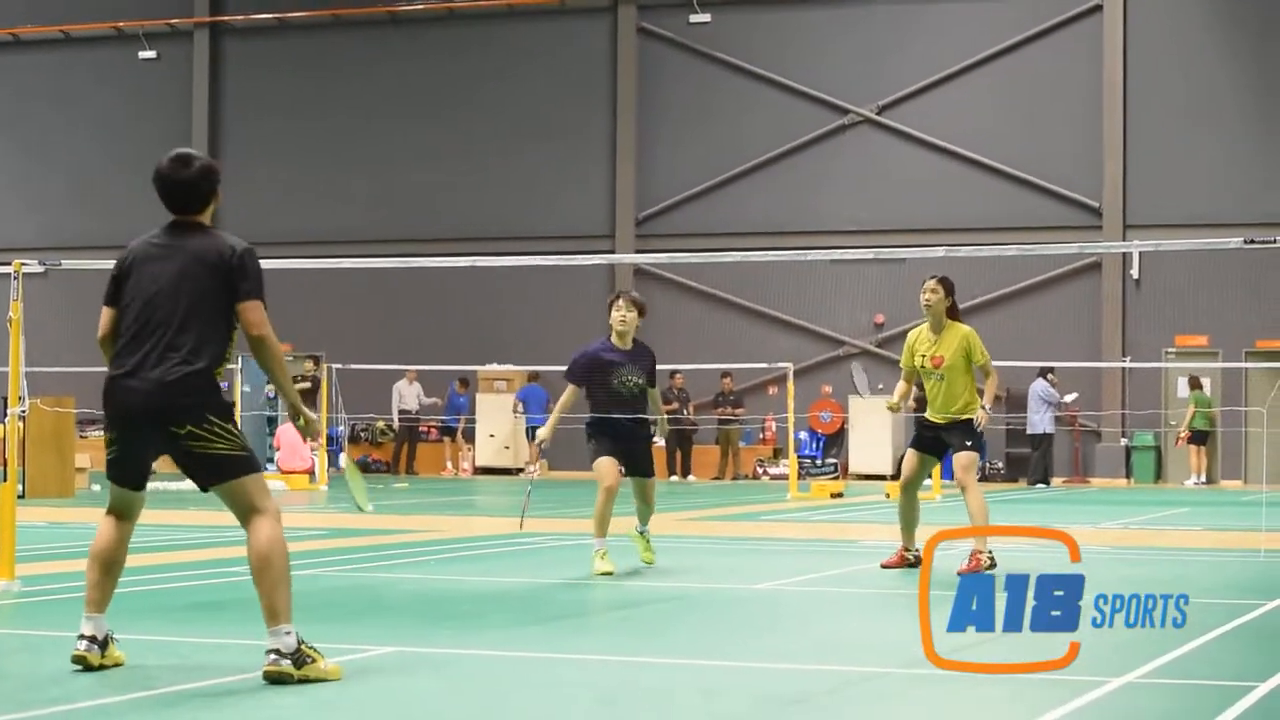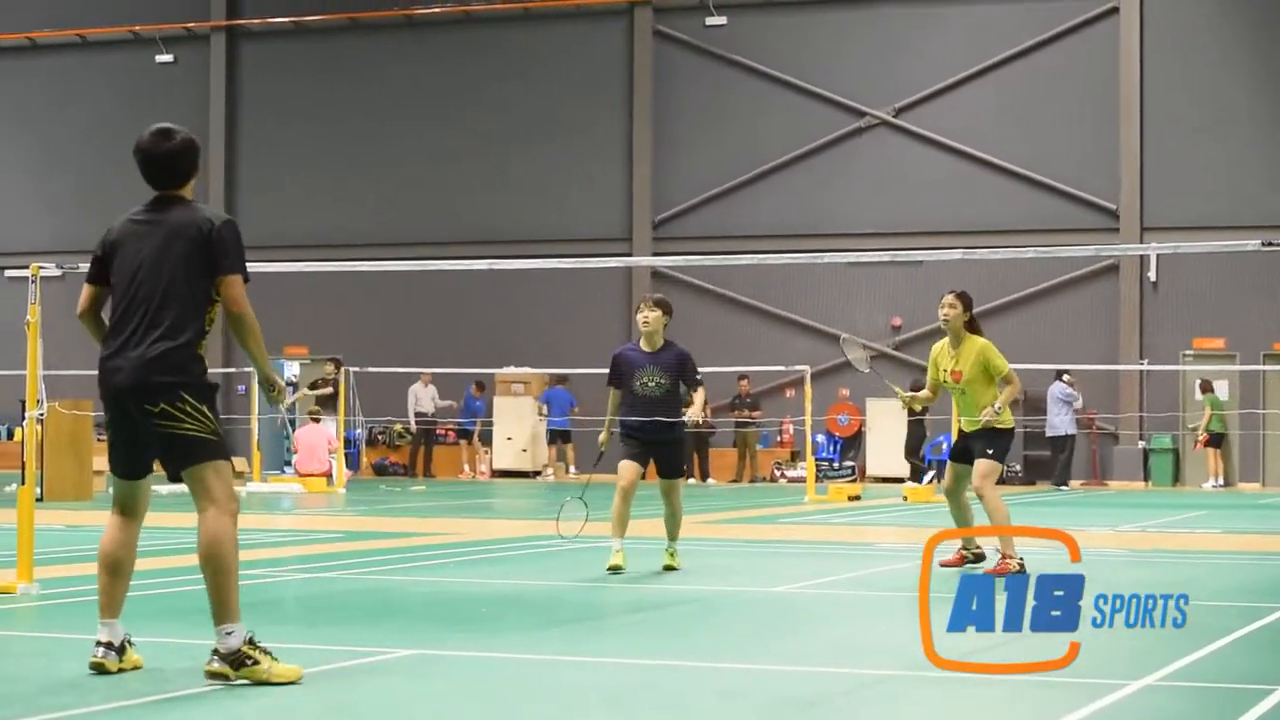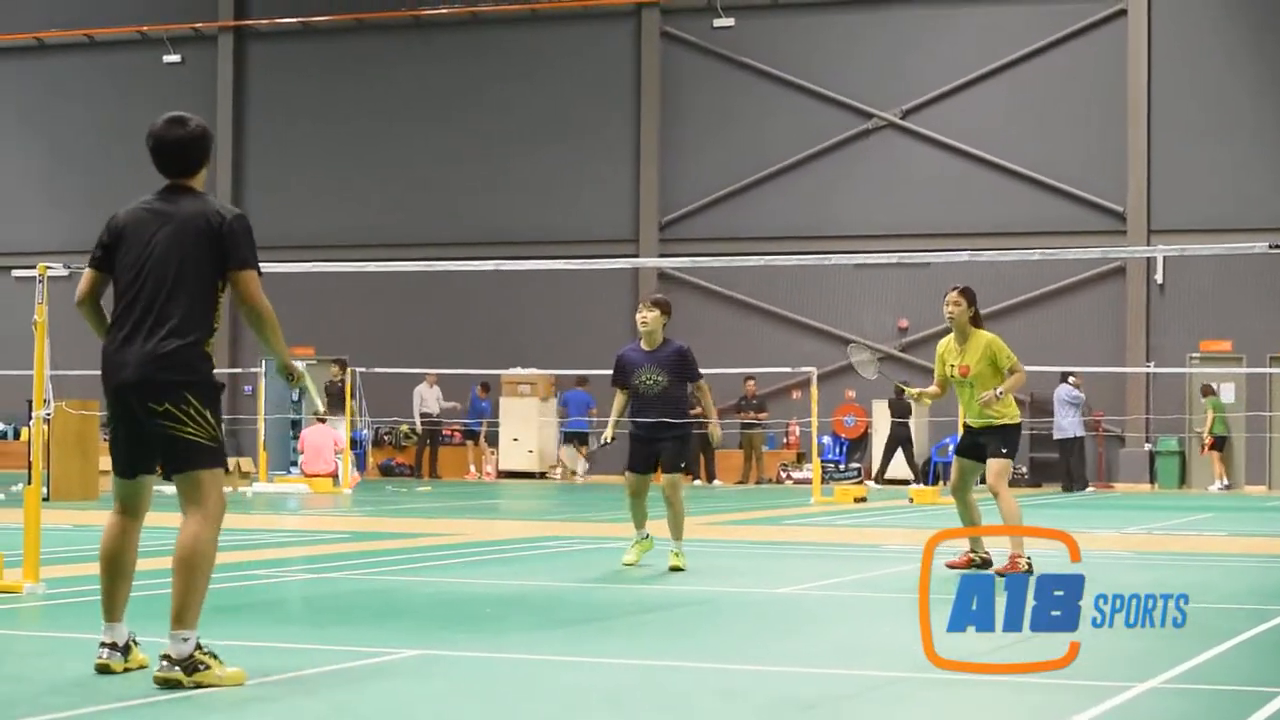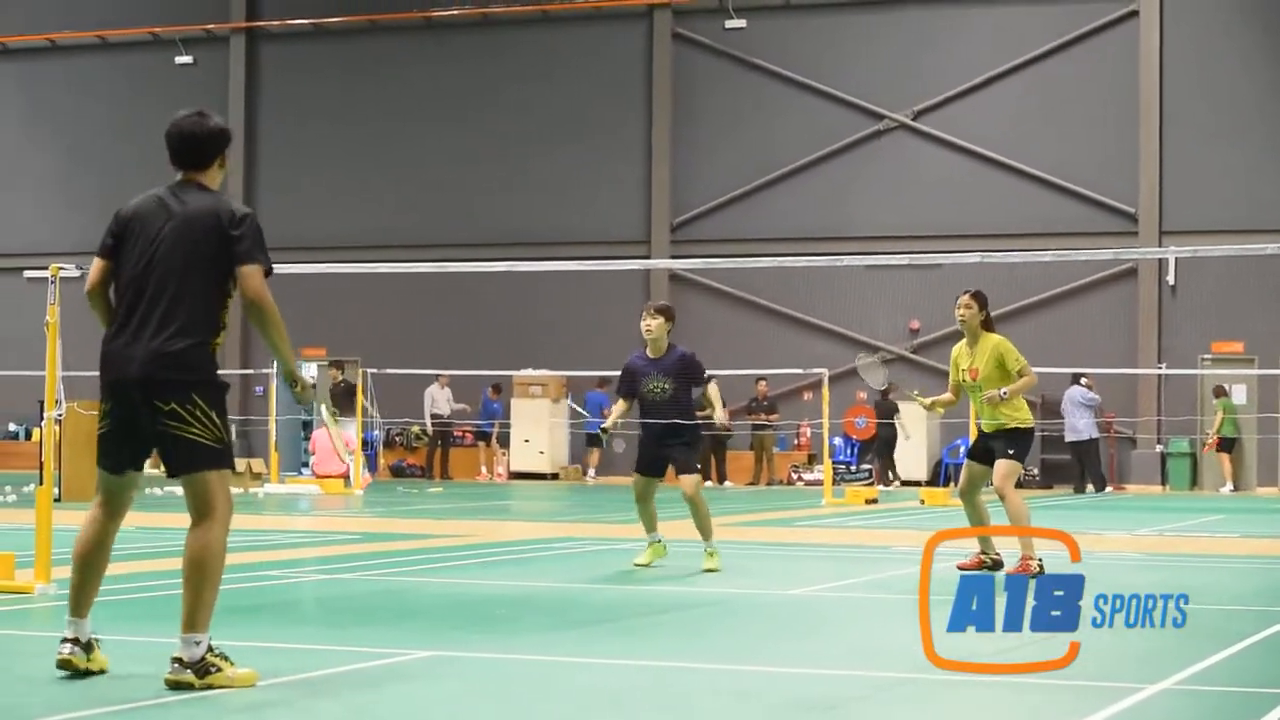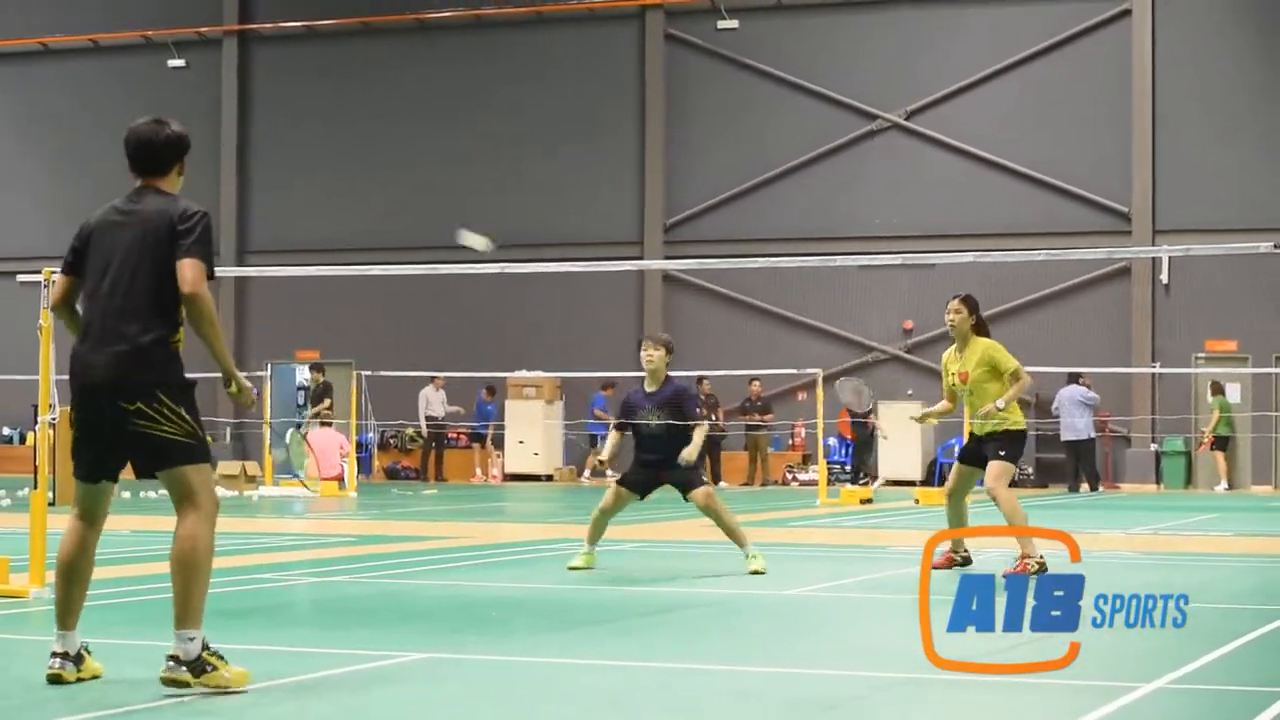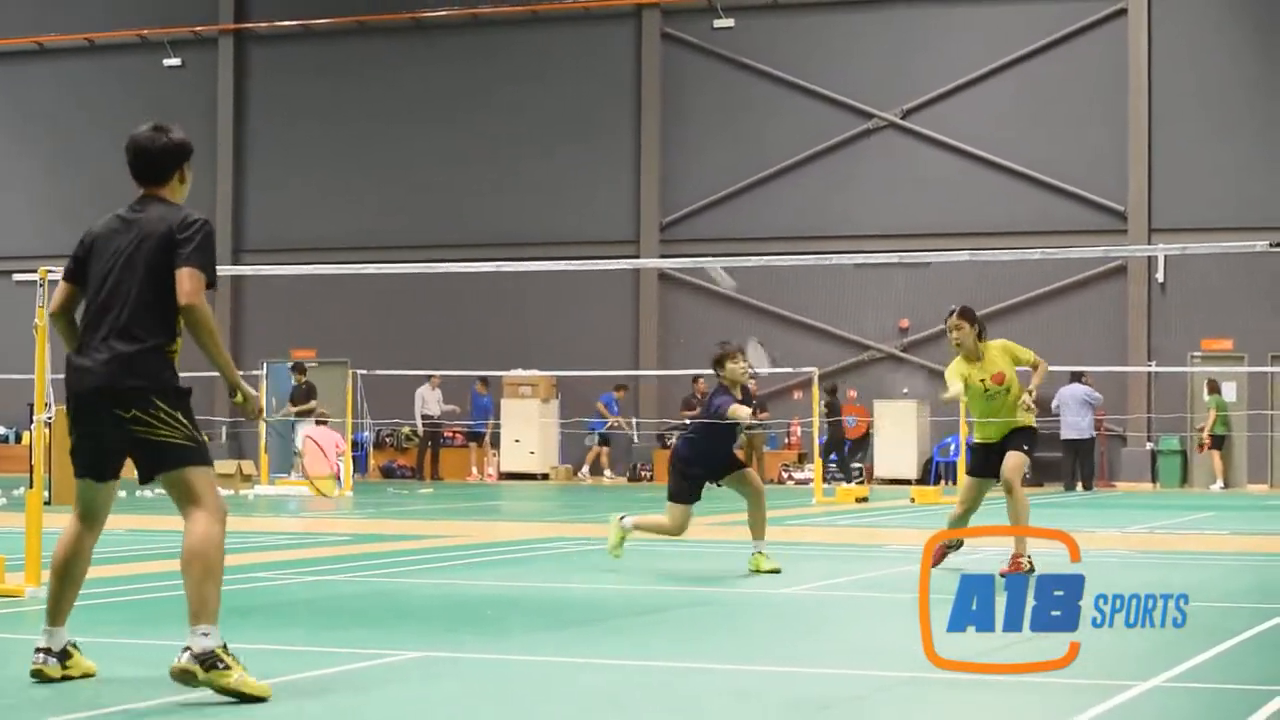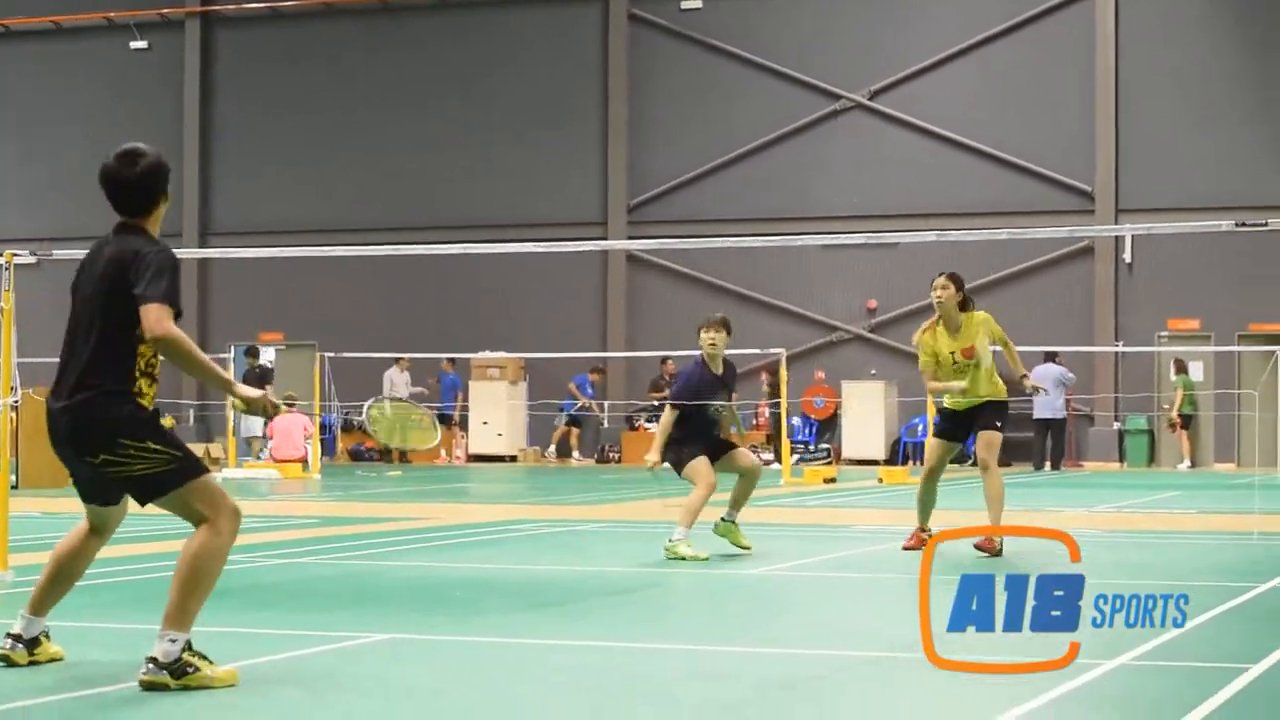
dt=0.3s
person 1, frame 1
left shoulder: (134, 253)
right shoulder: (233, 253)
left elbow: (104, 335)
right elbow: (257, 333)
right wrist: (295, 403)
left hip: (124, 399)
right hip: (188, 400)
left knee: (120, 511)
right knee: (261, 512)
left ankle: (91, 636)
right ankle: (284, 647)
person 1, frame 2
left shoulder: (118, 230)
right shoulder: (213, 226)
left elbow: (86, 310)
right elbow: (235, 306)
right wrist: (266, 369)
left hip: (117, 381)
right hip: (173, 379)
left knee: (127, 507)
right knee: (218, 501)
left ankle: (109, 642)
right ankle: (232, 645)
person 1, frame 3
left shoulder: (124, 218)
right shoulder: (224, 220)
left elbow: (85, 297)
right elbow: (252, 300)
right wrist: (285, 359)
left hip: (121, 376)
right hip: (179, 375)
left knee: (127, 506)
right knee: (203, 507)
left ankle: (114, 642)
right ankle: (181, 653)
person 1, frame 4
left shoulder: (133, 210)
right shoulder: (234, 218)
left elbow: (94, 288)
right elbow: (256, 295)
right wrist: (289, 365)
left hip: (120, 374)
right hip: (183, 377)
left knee: (109, 504)
right knee: (212, 509)
left ankle: (76, 638)
right ankle: (192, 656)
person 1, frame 5
left shoulder: (98, 221)
right shoulder: (187, 216)
left elbow: (60, 301)
right elbow: (192, 290)
right wrist: (230, 370)
left hip: (89, 377)
right hip: (149, 375)
left knee: (87, 513)
right knee: (198, 503)
left ankle: (66, 651)
right ankle: (188, 652)
person 1, frame 6
left shoulder: (101, 229)
right shoulder: (189, 225)
left elbow: (58, 311)
right elbow: (190, 301)
right wrist: (234, 380)
left hip: (86, 386)
right hip: (143, 384)
left knee: (88, 515)
right knee: (205, 507)
left ankle: (53, 647)
right ankle: (203, 648)
person 1, frame 7
left shoulder: (95, 256)
right shoulder: (152, 256)
right elbow: (159, 332)
right wrist: (233, 387)
left hip: (67, 418)
right hip: (113, 421)
left knee: (100, 523)
right knee: (219, 516)
right ankle: (168, 655)
person 2, frame 1
left shoulder: (964, 334)
right shoulder: (914, 337)
left elbow: (991, 374)
right elbow: (906, 379)
left wrist: (984, 407)
right wrist: (896, 399)
left hip: (965, 420)
right hip: (932, 420)
left knee: (965, 479)
right knee: (907, 482)
left ankle: (982, 554)
right ankle: (908, 551)
person 2, frame 2
left shoulder: (982, 347)
right shoulder: (937, 351)
left elbow: (1014, 383)
right elbow: (931, 393)
left wrist: (998, 407)
right wrist: (914, 397)
left hip: (995, 428)
right hip: (968, 428)
left knee: (983, 486)
right knee: (951, 489)
left ankle: (1010, 558)
right ankle: (971, 549)
person 2, frame 3
left shoulder: (989, 342)
right shoulder: (944, 346)
left elbow: (1020, 373)
right elbow: (940, 388)
left wrist: (998, 392)
right wrist: (921, 393)
left hip: (1002, 423)
right hip: (973, 425)
left knee: (996, 485)
right knee: (958, 487)
left ankle: (1020, 558)
right ankle: (978, 552)
person 2, frame 4
left shoulder: (998, 344)
right shoulder: (957, 352)
left elbow: (1030, 378)
right elbow: (954, 394)
left wrist: (1003, 393)
right wrist: (934, 402)
left hip: (1015, 427)
right hip: (989, 429)
left knee: (1002, 487)
right knee: (966, 490)
left ankle: (1031, 560)
right ankle: (988, 554)
person 2, frame 5
left shoulder: (988, 348)
right shoulder: (948, 358)
left elbow: (1024, 379)
right elbow: (950, 402)
left wrist: (999, 404)
right wrist: (929, 413)
left hip: (1007, 430)
right hip: (980, 433)
left knee: (994, 488)
right knee: (952, 492)
left ankle: (1031, 557)
right ankle: (957, 551)
person 2, frame 6
left shoulder: (1002, 347)
right shoulder: (955, 368)
left elbow: (1040, 364)
right elbow: (956, 393)
left wrist: (1030, 392)
right wrist: (952, 395)
left hip: (1020, 428)
right hip: (984, 440)
left knee: (1010, 479)
right knee: (965, 508)
left ankle: (1021, 557)
right ankle: (949, 540)
person 2, frame 7
left shoulder: (981, 321)
right shoulder: (928, 337)
left elbow: (1005, 343)
right elbow: (930, 384)
left wrist: (1023, 375)
right wrist: (956, 386)
left hip: (991, 401)
right hip: (954, 408)
left knee: (986, 460)
right knee: (930, 471)
left ankle: (994, 535)
right ankle: (922, 531)
person 3, frame 1
left shoulder: (647, 354)
right shoulder: (593, 353)
right elbow: (572, 390)
left wrist: (661, 420)
right wrist: (549, 426)
left hip: (638, 434)
right hip: (604, 433)
left knee: (646, 498)
right knee: (609, 484)
left ankle: (642, 532)
right ankle: (599, 551)
person 3, frame 2
left shoulder: (679, 355)
right shoulder: (623, 355)
left elbow: (698, 389)
right elbow: (616, 393)
left wrist: (696, 409)
right wrist: (606, 429)
left hip: (669, 435)
right hip: (633, 434)
left knee: (671, 495)
right knee: (624, 485)
left ankle: (671, 549)
right ankle: (617, 550)
person 3, frame 3
left shoulder: (679, 352)
right shoulder: (626, 356)
left elbow: (700, 386)
right elbow: (622, 393)
left wrist: (713, 420)
right wrist: (611, 426)
left hip: (675, 432)
right hip: (641, 434)
left knee: (671, 491)
right knee: (635, 492)
left ankle: (677, 550)
right ankle: (642, 539)
person 3, frame 4
left shoulder: (683, 357)
right shoulder: (633, 364)
left elbow: (709, 383)
right elbow: (625, 400)
left wrist: (718, 409)
right wrist: (610, 422)
left hip: (684, 436)
right hip: (651, 438)
left knee: (690, 492)
right knee: (642, 495)
left ankle: (710, 549)
right ankle: (655, 544)
person 3, frame 5
left shoulder: (679, 391)
right shoulder: (632, 398)
left elbow: (701, 424)
right elbow: (618, 430)
left wrist: (694, 447)
right wrist: (606, 453)
left hip: (679, 462)
right hip: (646, 464)
left knee: (709, 504)
right knee: (606, 507)
left ankle: (751, 554)
right ankle: (588, 552)
person 3, frame 6
left shoulder: (745, 393)
right shoulder: (721, 397)
right elbow: (733, 410)
right wrist: (749, 415)
left hip: (717, 455)
right hip: (688, 460)
left knee: (756, 490)
right knee: (675, 527)
left ankle: (759, 554)
right ankle: (625, 523)
person 3, frame 7
left shoulder: (729, 369)
right shoulder: (691, 375)
right elbow: (670, 412)
left wrist: (740, 427)
right wrist: (655, 450)
left hip: (709, 437)
right hip: (681, 440)
left knee: (752, 467)
right knee: (707, 483)
left ankle: (727, 523)
right ankle: (677, 542)
